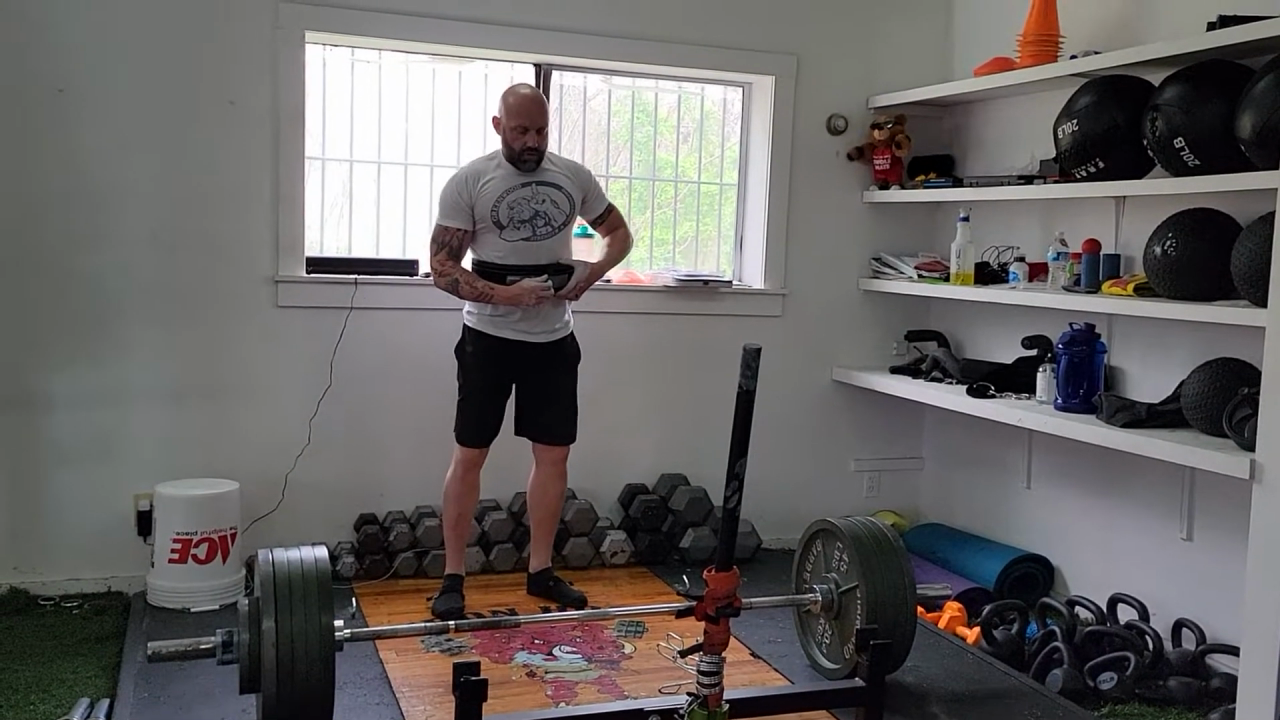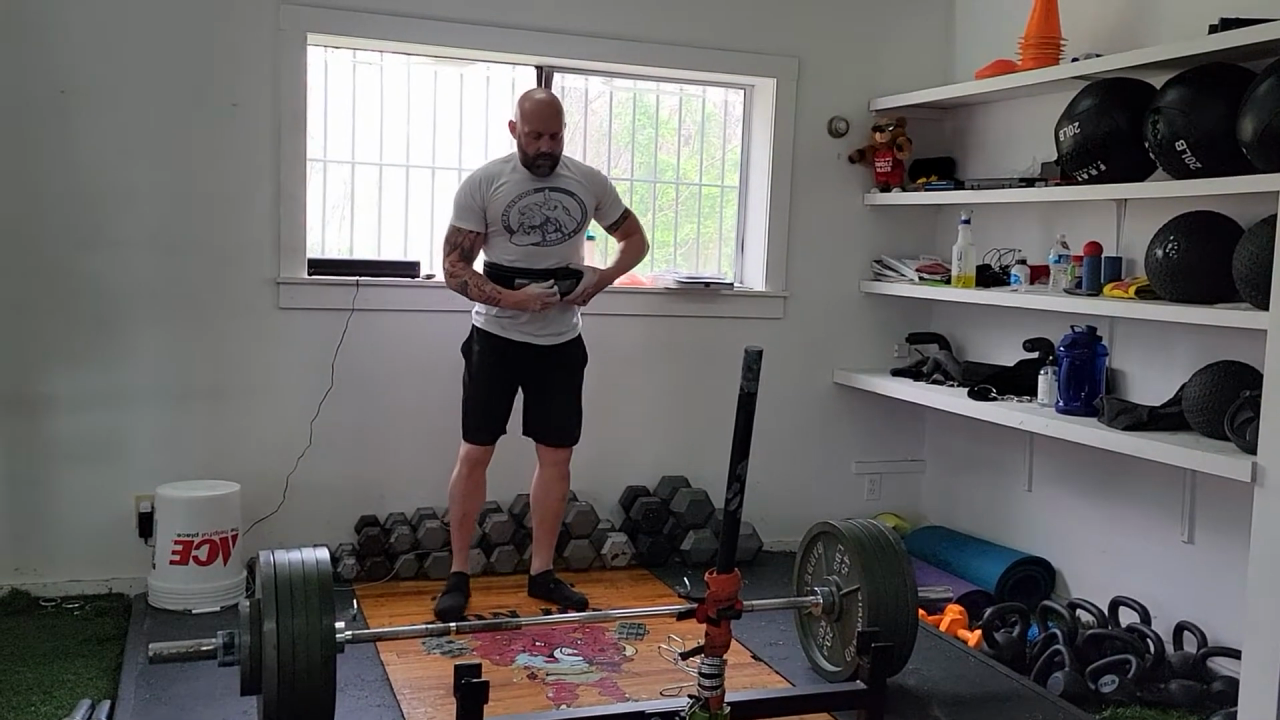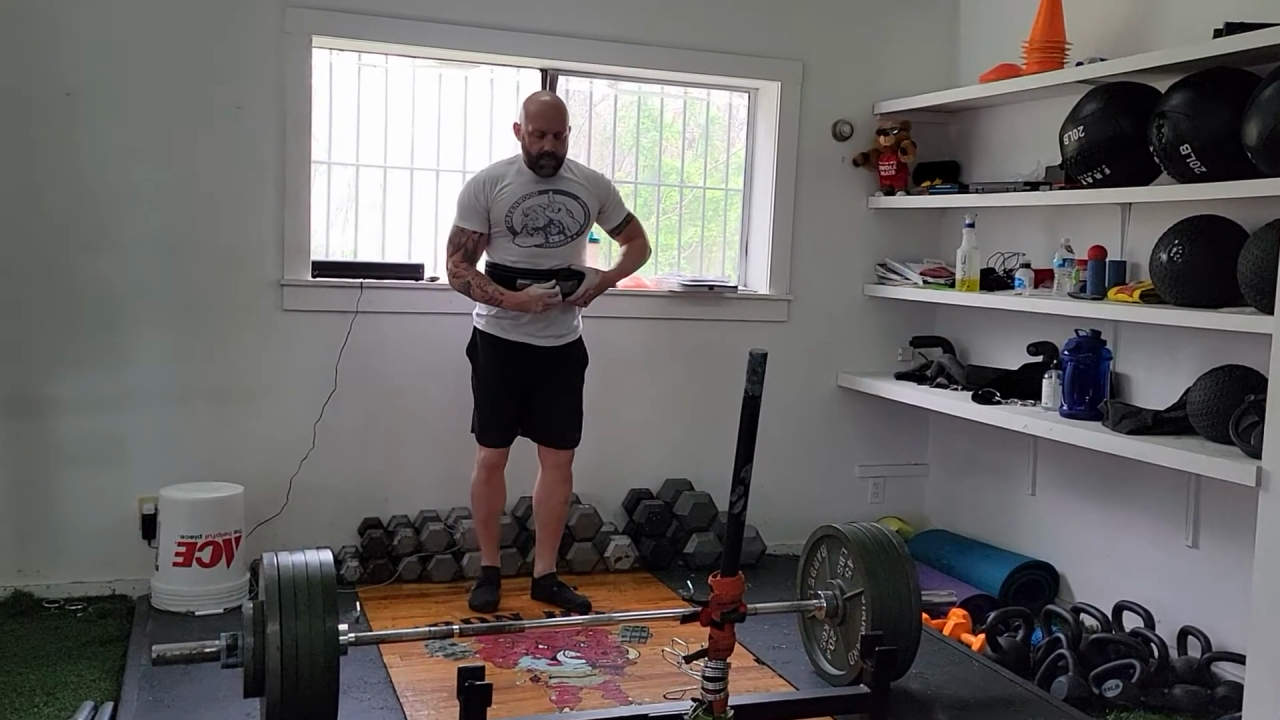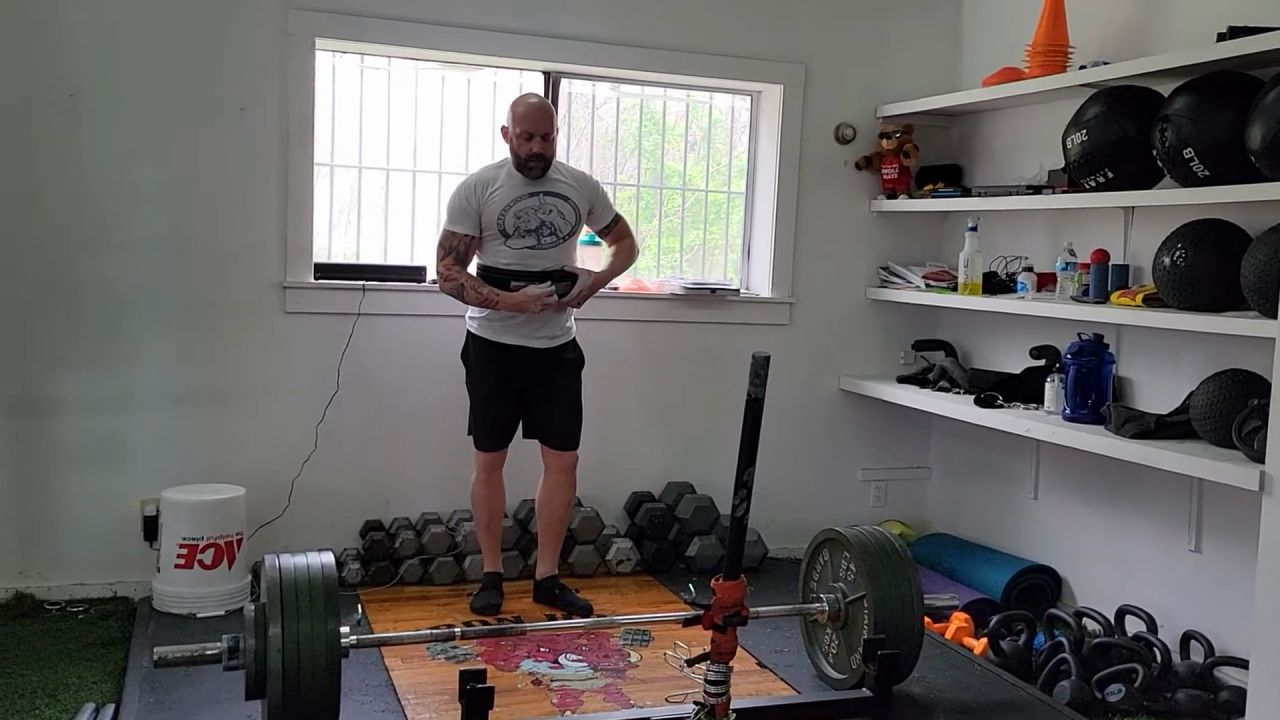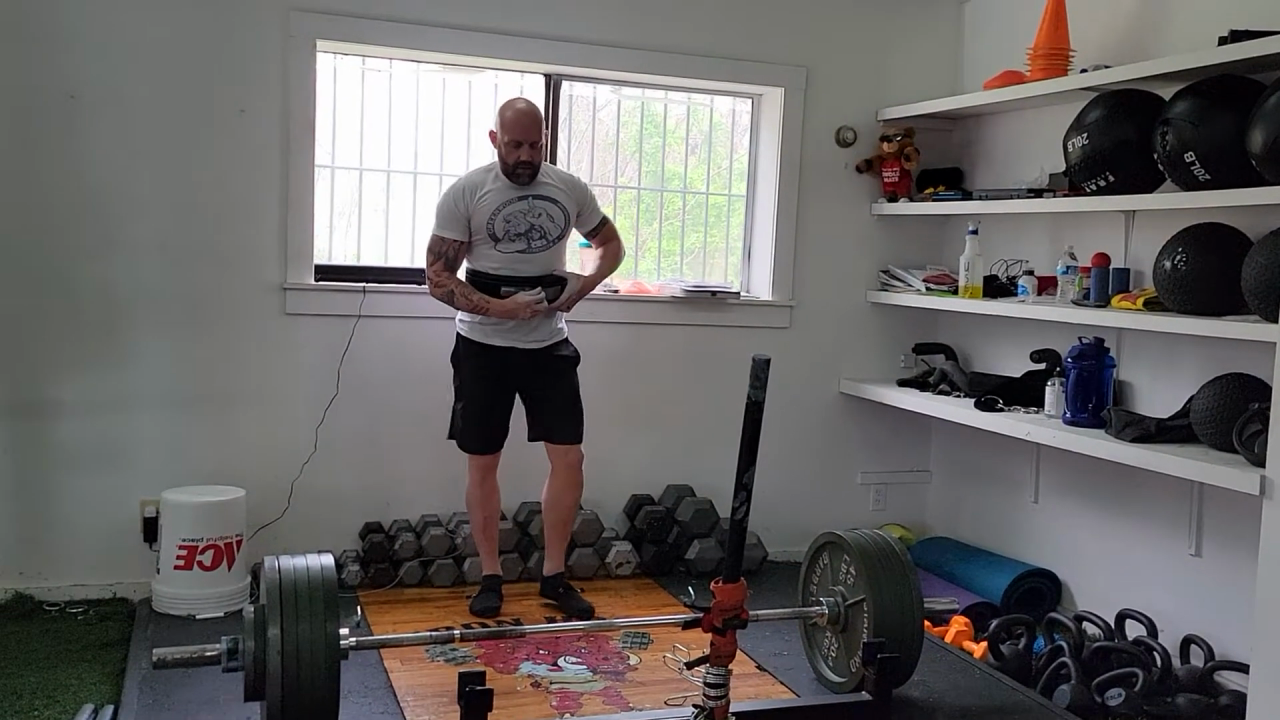
dt=0.2s
person 1, frame 1
left shoulder: (574, 176)
right shoulder: (469, 182)
left elbow: (620, 231)
right elbow: (442, 267)
left wrist: (593, 271)
right wrist: (505, 295)
left hip: (553, 339)
right hip: (489, 337)
left knee: (552, 454)
right knee: (469, 454)
left ankle: (541, 570)
right ankle: (452, 576)
person 1, frame 2
left shoulder: (590, 182)
right shoulder: (483, 183)
left elbow: (636, 239)
right elbow: (455, 268)
left wrist: (602, 278)
right wrist: (512, 299)
left hip: (560, 341)
right hip: (496, 337)
left knee: (556, 457)
right knee: (475, 453)
left ankle: (542, 572)
right ankle: (458, 575)
person 1, frame 3
left shoulder: (593, 186)
right shoulder: (486, 184)
left elbow: (638, 243)
right elbow: (457, 267)
left wrist: (602, 281)
right wrist: (513, 300)
left hip: (561, 344)
right hip: (498, 339)
left knee: (558, 459)
right knee: (491, 457)
left ankle: (545, 574)
right ankle: (489, 570)
person 1, frame 4
left shoulder: (582, 187)
right shoulder: (477, 189)
left elbow: (626, 242)
right elbow: (448, 272)
left wrist: (596, 279)
right wrist: (509, 301)
left hip: (557, 345)
right hip: (493, 343)
left knee: (562, 462)
right knee: (489, 461)
left ankle: (547, 576)
right ankle: (492, 574)
person 1, frame 5
left shoulder: (570, 189)
right shoulder: (465, 193)
left elbow: (612, 243)
right elbow: (438, 277)
left wrist: (586, 284)
right wrist: (499, 308)
left hip: (548, 344)
right hip: (484, 346)
left knee: (568, 457)
right knee: (483, 462)
left ankle: (554, 575)
right ankle: (490, 577)
